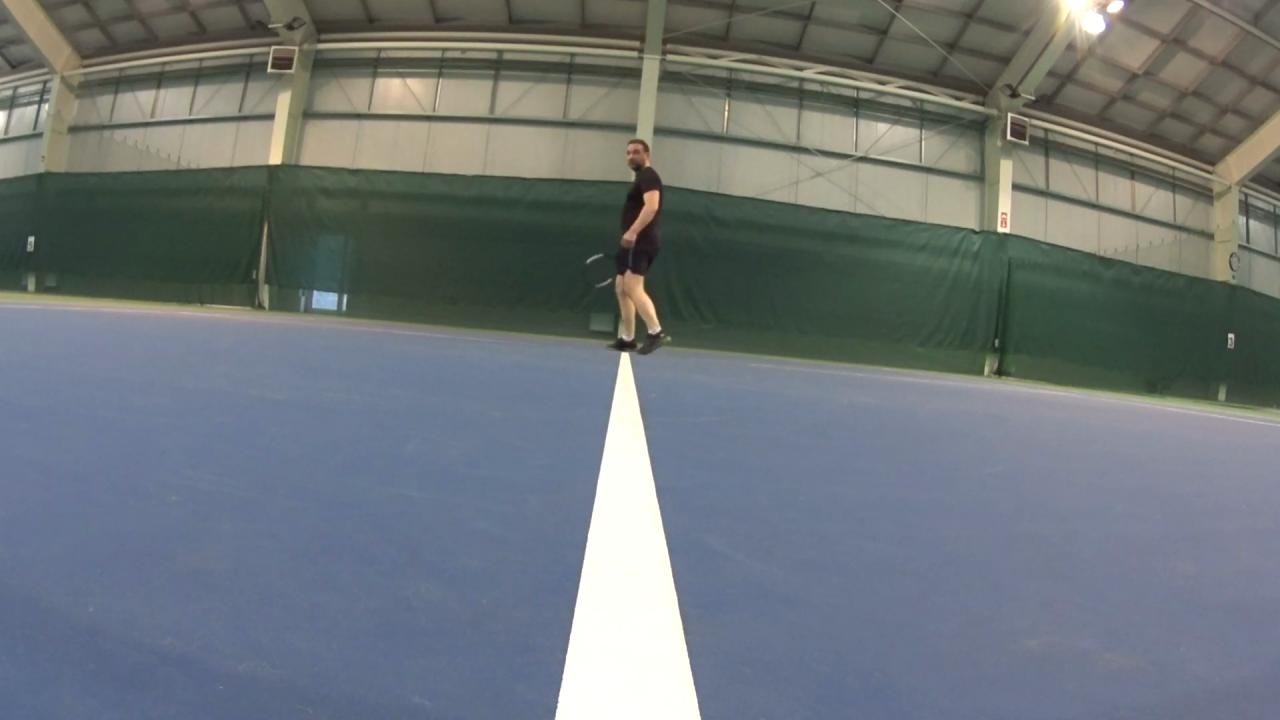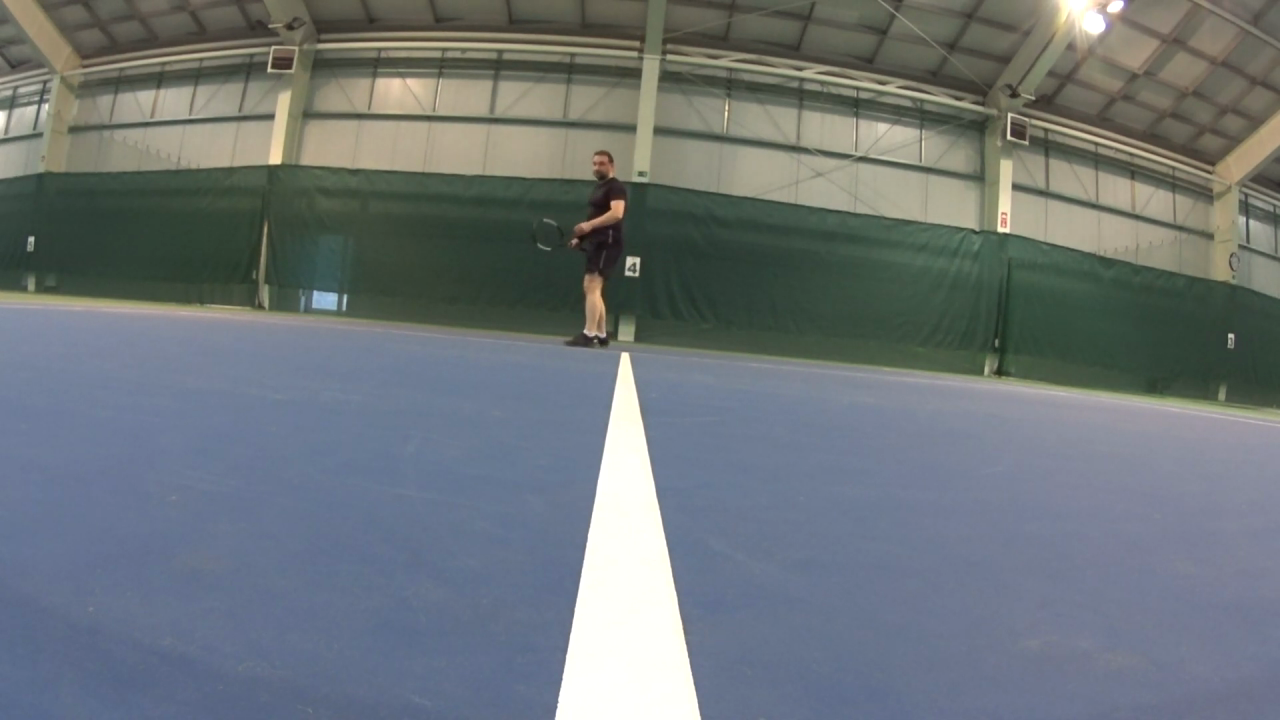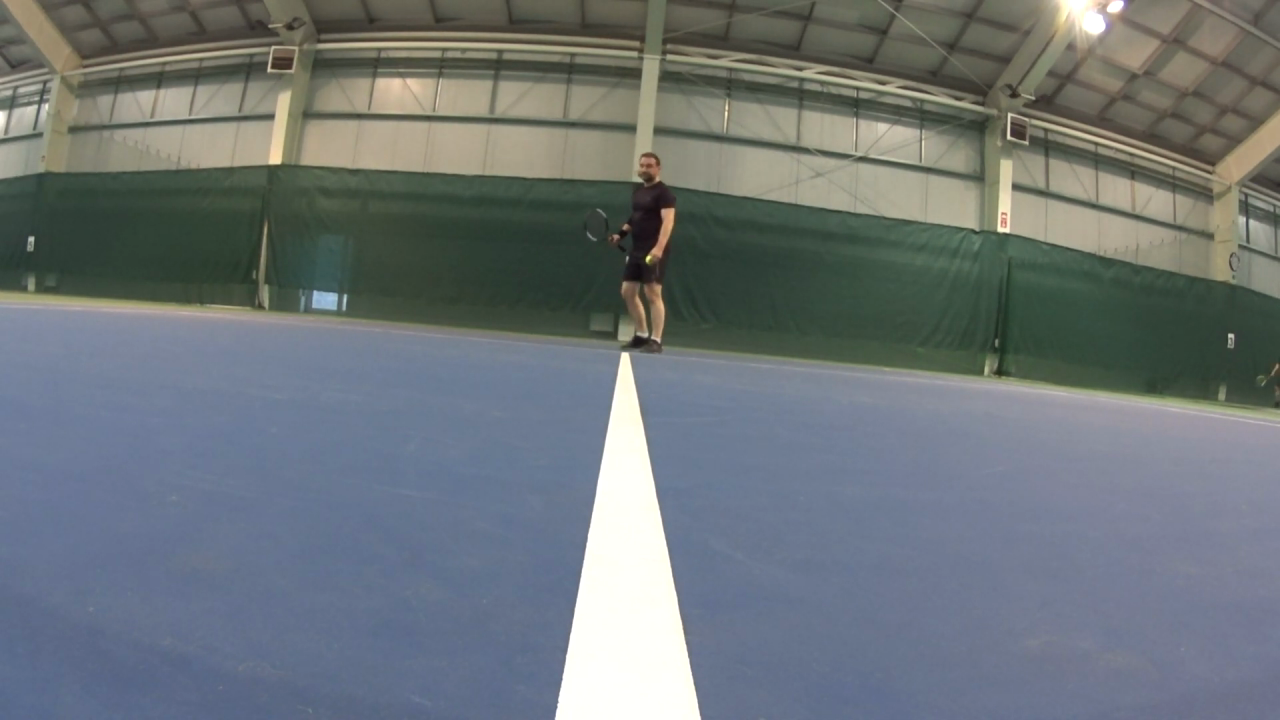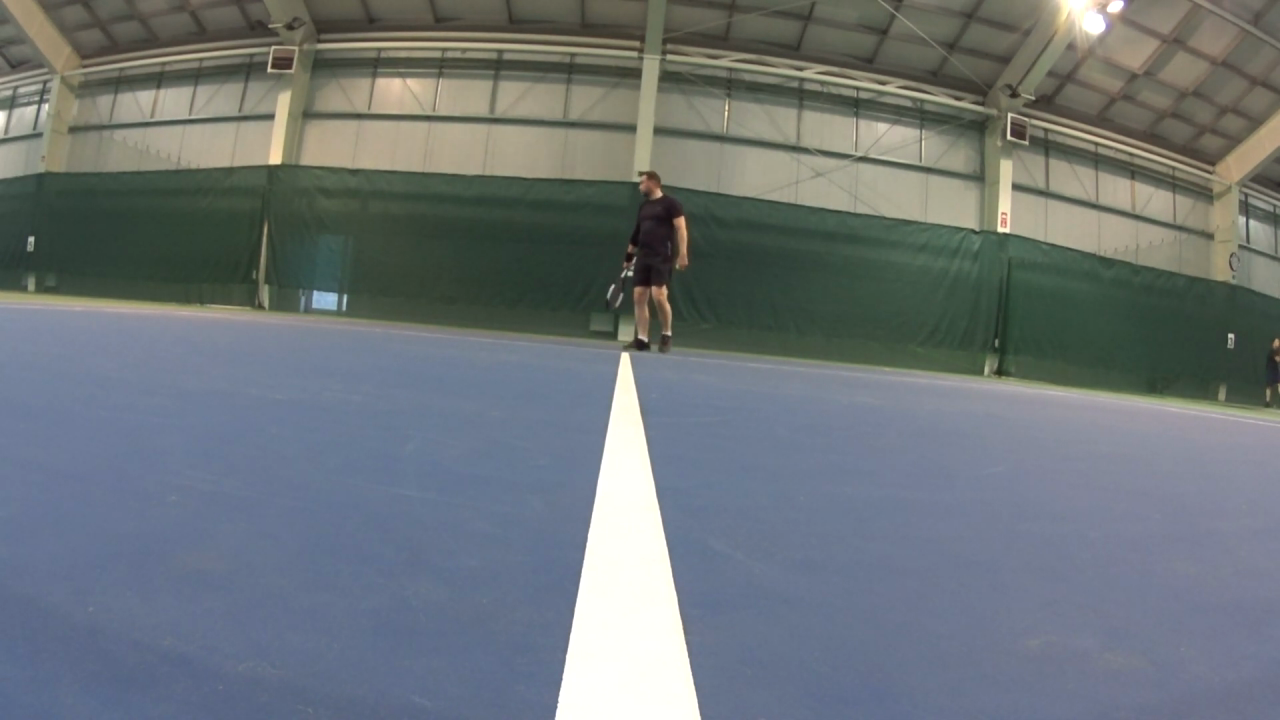
dt=1s
person 1, frame 1
left shoulder: (648, 176)
right shoulder: (642, 179)
left elbow: (651, 206)
left wrist: (633, 232)
left hip: (639, 242)
right hip: (641, 242)
left knee: (634, 288)
right knee: (624, 289)
left ankle: (655, 333)
right ankle: (626, 339)
person 1, frame 2
left shoulder: (616, 187)
right shoulder: (598, 189)
left elbow: (617, 213)
left wrist: (590, 225)
right wrist: (579, 237)
left hip: (608, 245)
right hip: (595, 246)
left knee: (592, 287)
right knee: (591, 290)
left ankle: (589, 335)
right ankle: (600, 335)
person 1, frame 3
left shoulder: (664, 193)
right shoulder: (638, 191)
left elbow: (668, 222)
left wrist: (659, 248)
right wrist: (620, 234)
left hip: (654, 252)
right hip: (637, 250)
left knee: (653, 294)
right knee: (628, 292)
left ankle: (655, 341)
right ankle: (642, 335)
person 1, frame 4
left shoulder: (670, 203)
right shoulder: (643, 206)
left elbow: (681, 229)
right elbow: (636, 233)
left wrist: (683, 253)
right wrist: (628, 257)
left hip: (662, 256)
right hip: (642, 257)
left knee: (658, 297)
right knee: (639, 297)
left ankle: (667, 334)
right ankle: (642, 339)
